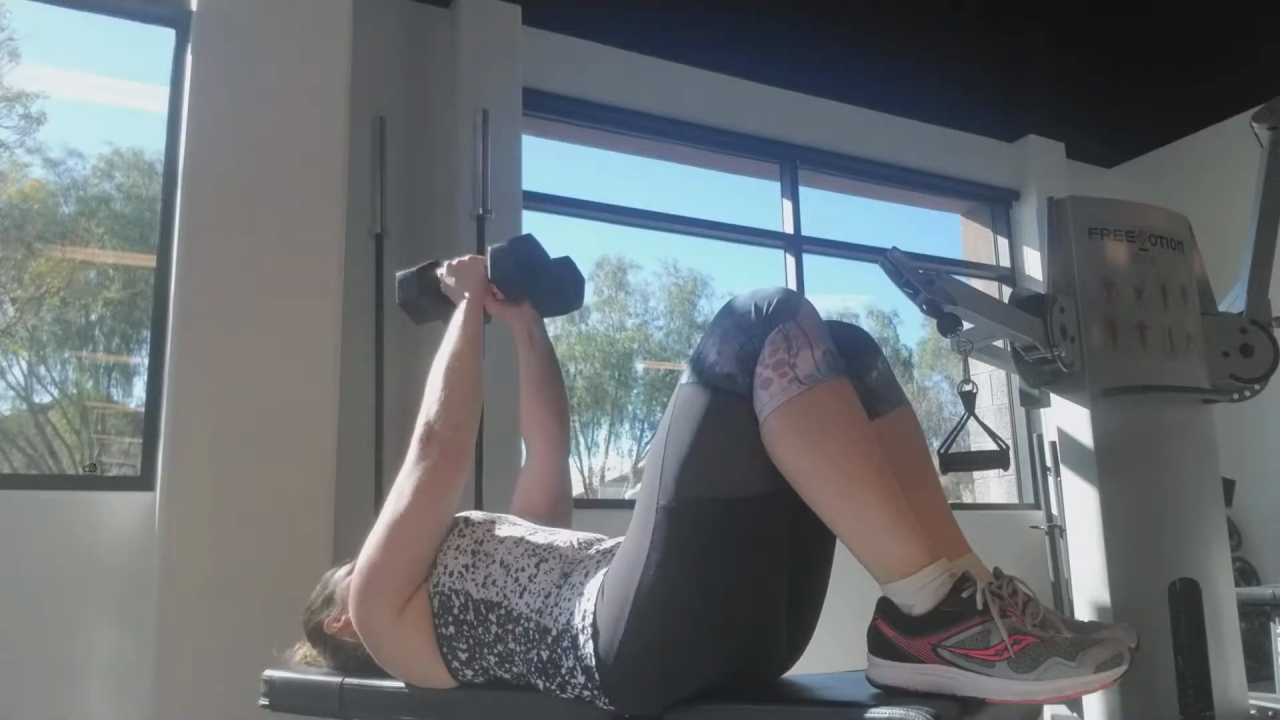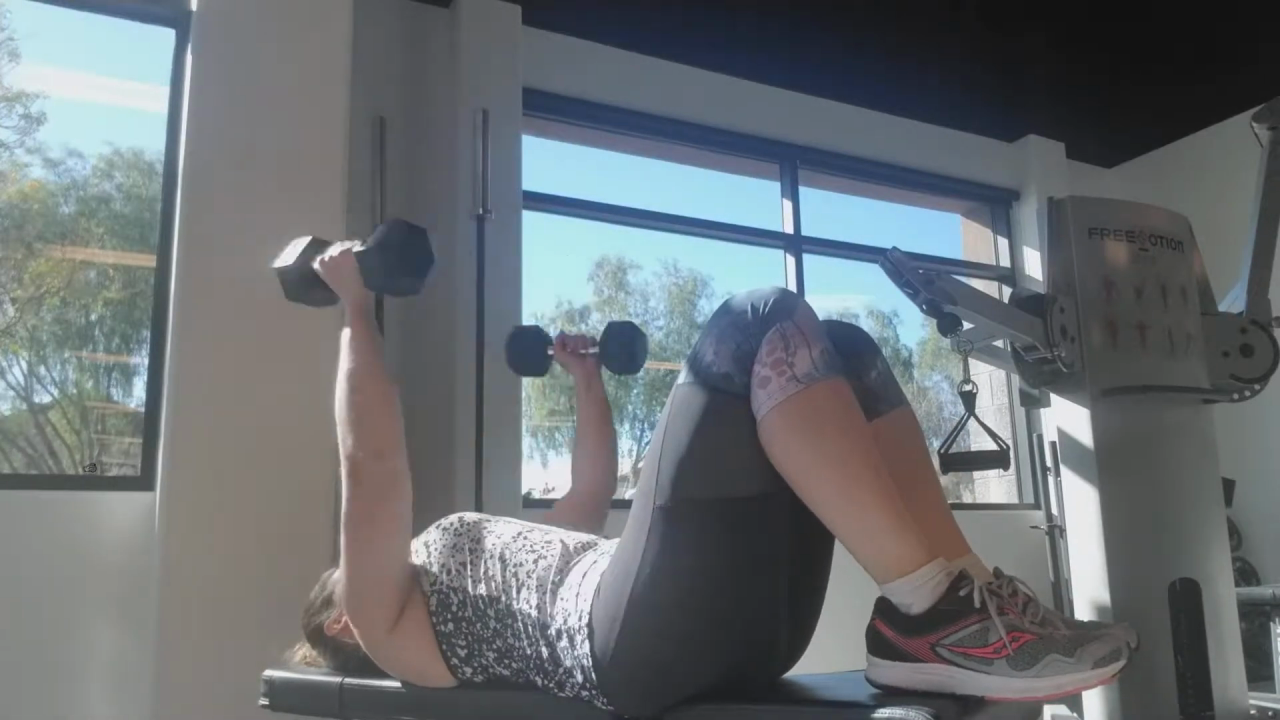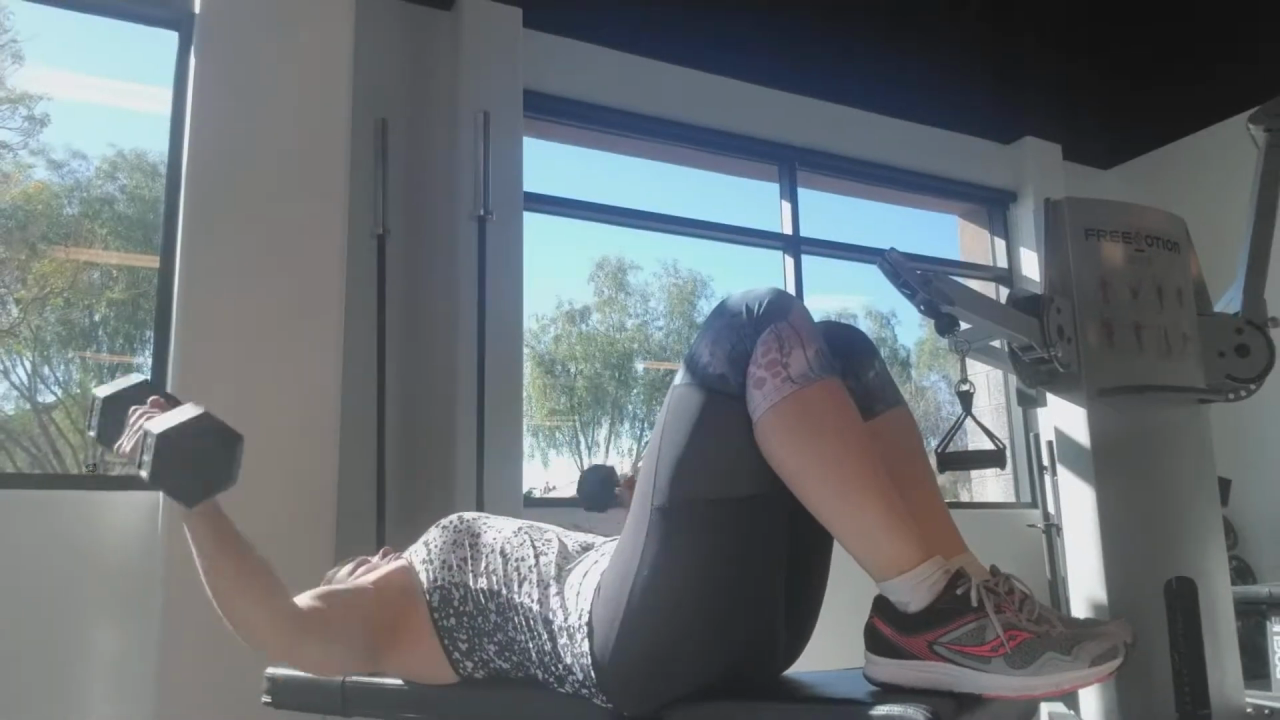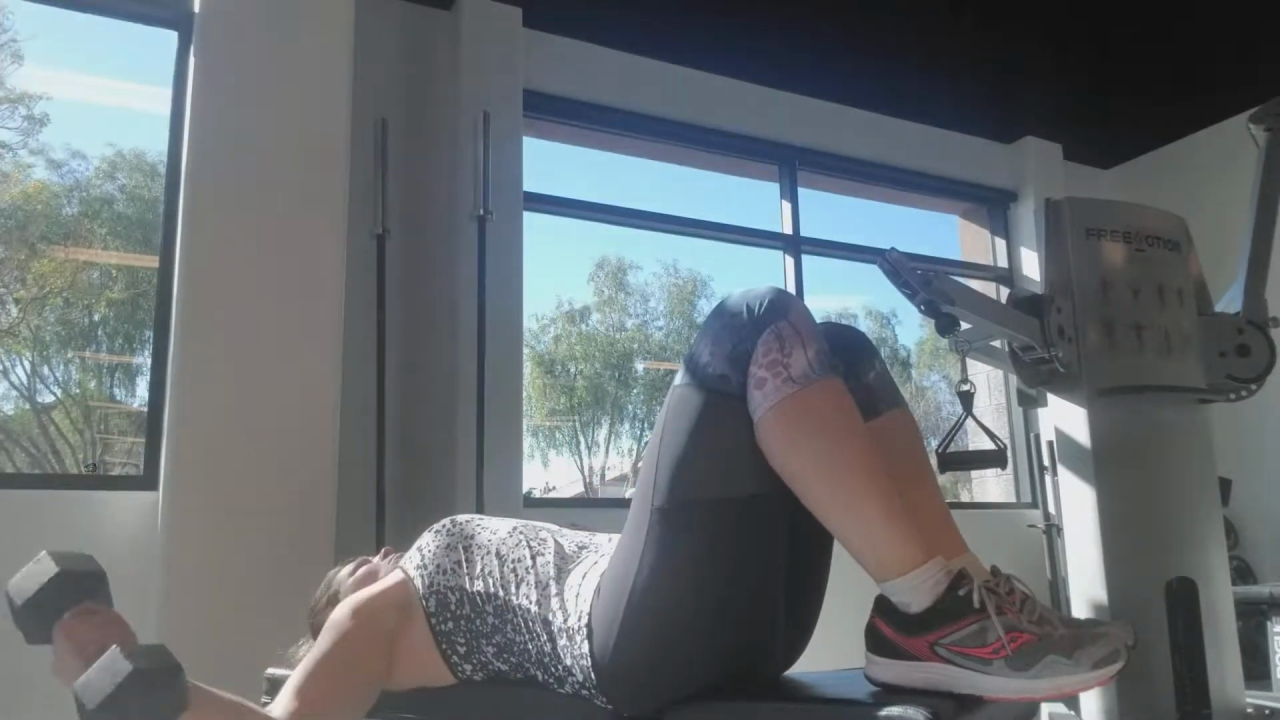
dt=0.4s
person 1, frame 1
left shoulder: (500, 548)
right shoulder: (388, 611)
left elbow: (549, 448)
right elbow: (440, 441)
left wrist: (523, 321)
right wrist: (470, 306)
left hip: (739, 623)
right hip: (645, 643)
left knee: (841, 351)
right knee: (768, 327)
left ankle: (963, 595)
right ankle: (932, 622)
person 1, frame 2
left shoulder: (483, 556)
right shoulder: (396, 620)
left elbow: (596, 493)
right elbow: (375, 472)
left wrist: (585, 379)
right wrist: (357, 316)
left hip: (733, 624)
right hip: (635, 640)
left knee: (842, 350)
right knee: (760, 328)
left ankle: (954, 600)
right ankle: (930, 619)
person 1, frame 3
left shoulder: (470, 558)
right shoulder: (385, 614)
right elbow: (279, 631)
left wrist: (632, 503)
left hip: (734, 621)
right hip: (635, 634)
left knee: (839, 350)
right knee: (759, 325)
left ankle: (949, 599)
right ankle: (928, 618)
person 1, frame 4
left shoulder: (456, 556)
right shoulder: (377, 625)
left hip: (732, 622)
left knee: (835, 351)
right knee: (757, 327)
left ankle: (947, 600)
right ankle: (927, 619)
